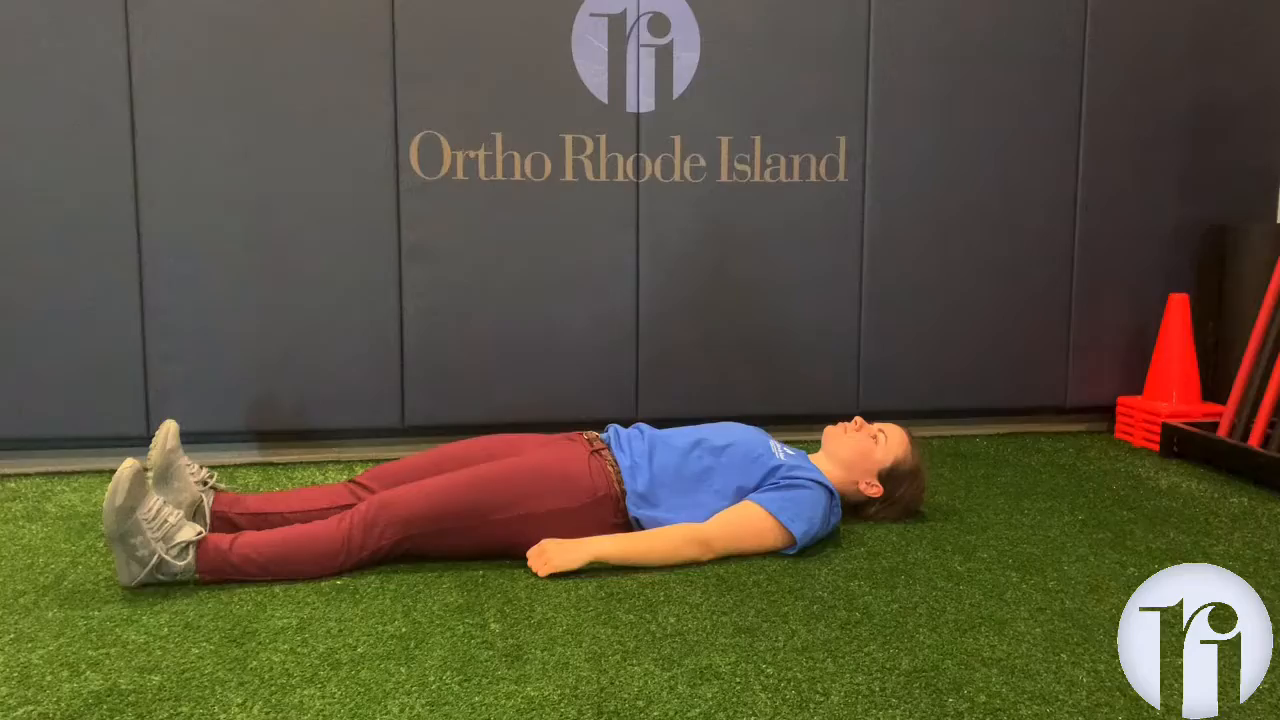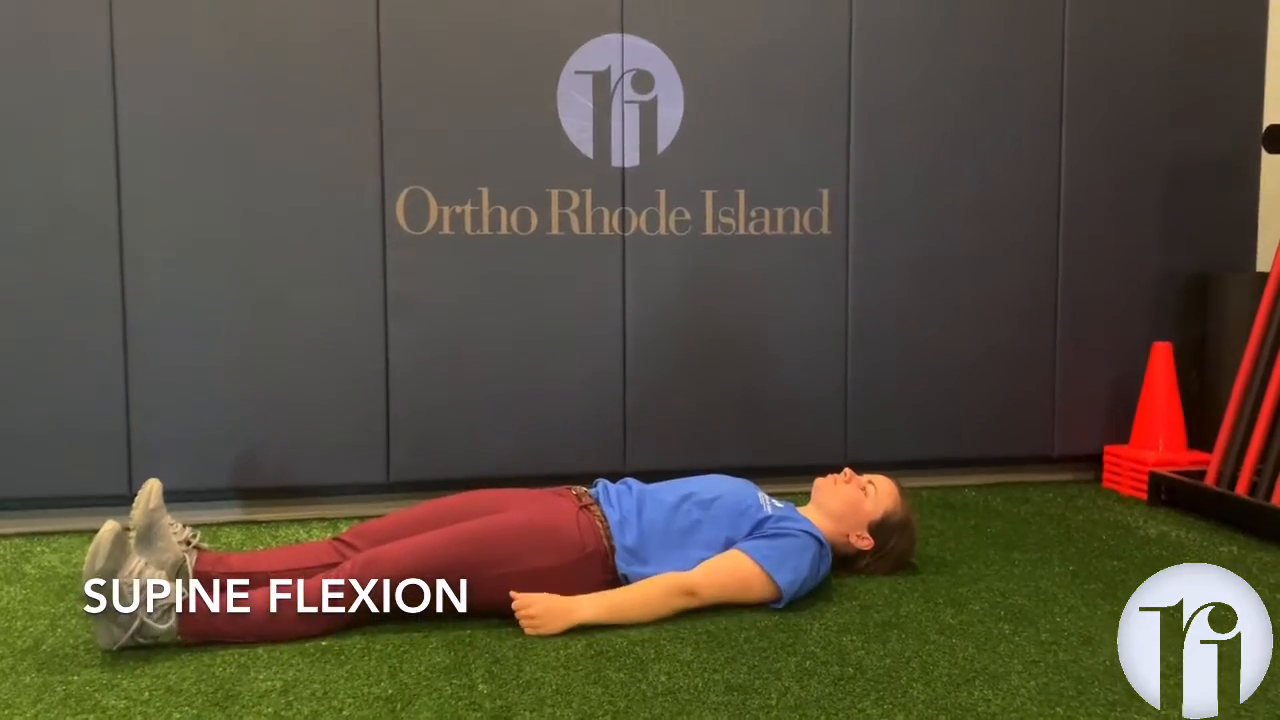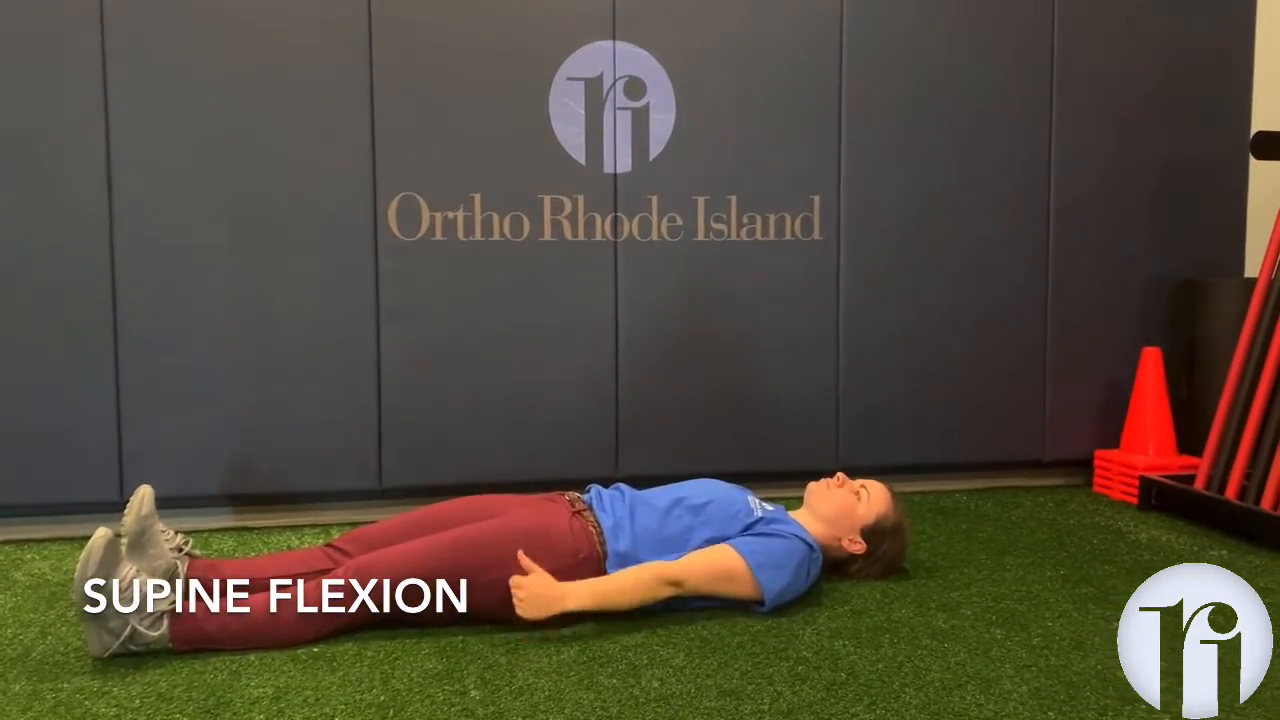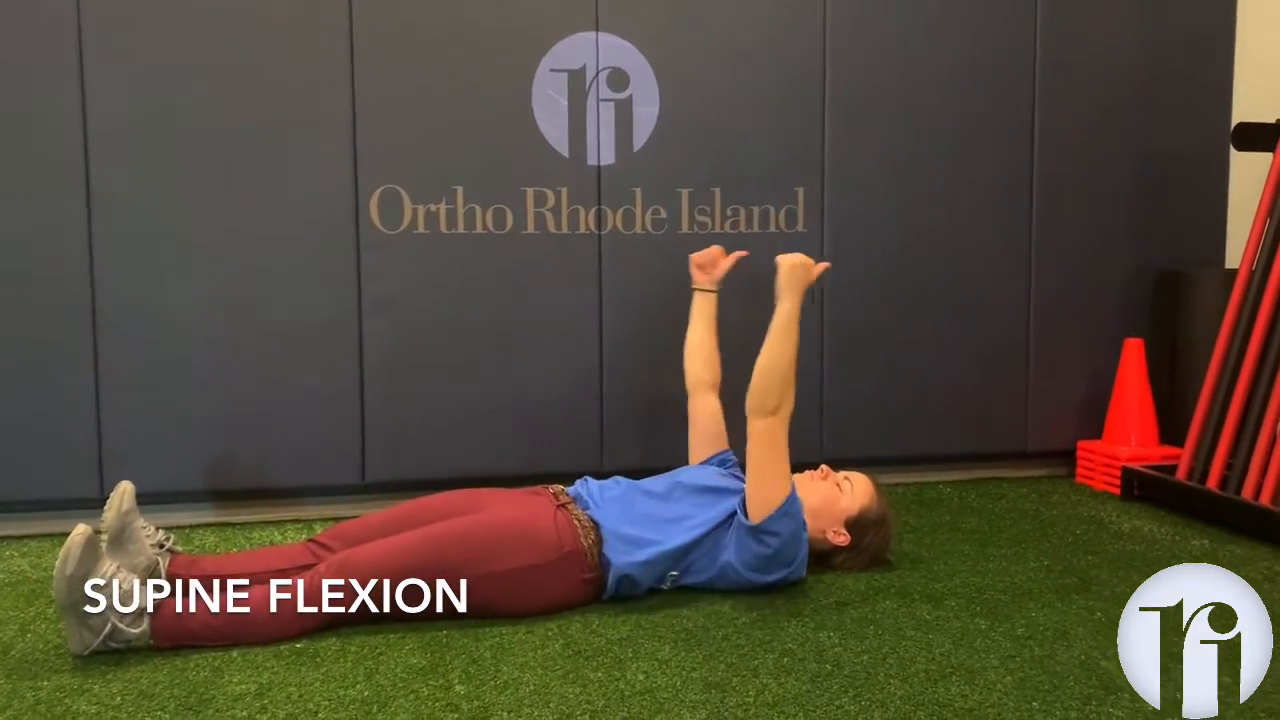
dt=1s
person 1, frame 1
left shoulder: (809, 502)
right shoulder: (781, 460)
left elbow: (703, 539)
left wrist: (586, 551)
left hip: (598, 495)
right hip: (588, 450)
left knee: (385, 523)
right knee: (373, 487)
left ankle: (188, 554)
right ankle: (211, 504)
person 1, frame 2
left shoulder: (799, 553)
right shoulder: (771, 512)
left elbow: (690, 590)
left wrist: (572, 611)
left hip: (586, 552)
right hip: (577, 505)
left knee: (371, 580)
right knee: (360, 545)
left ankle: (167, 615)
right ankle: (192, 564)
person 1, frame 3
left shoulder: (790, 558)
right shoulder: (763, 517)
left elbow: (675, 577)
left wrist: (565, 595)
left hip: (583, 553)
right hip: (571, 513)
left knee: (364, 587)
right knee: (350, 552)
left ankle: (156, 620)
right ankle: (182, 569)
person 1, frame 4
left shoulder: (775, 546)
right shoulder: (733, 489)
left elbow: (768, 412)
right elbow: (704, 389)
left wrist: (789, 298)
right wrist: (706, 293)
left hip: (565, 553)
right hip: (544, 508)
left knee: (343, 583)
right knee: (332, 548)
left ankle: (136, 616)
right ankle: (163, 567)
